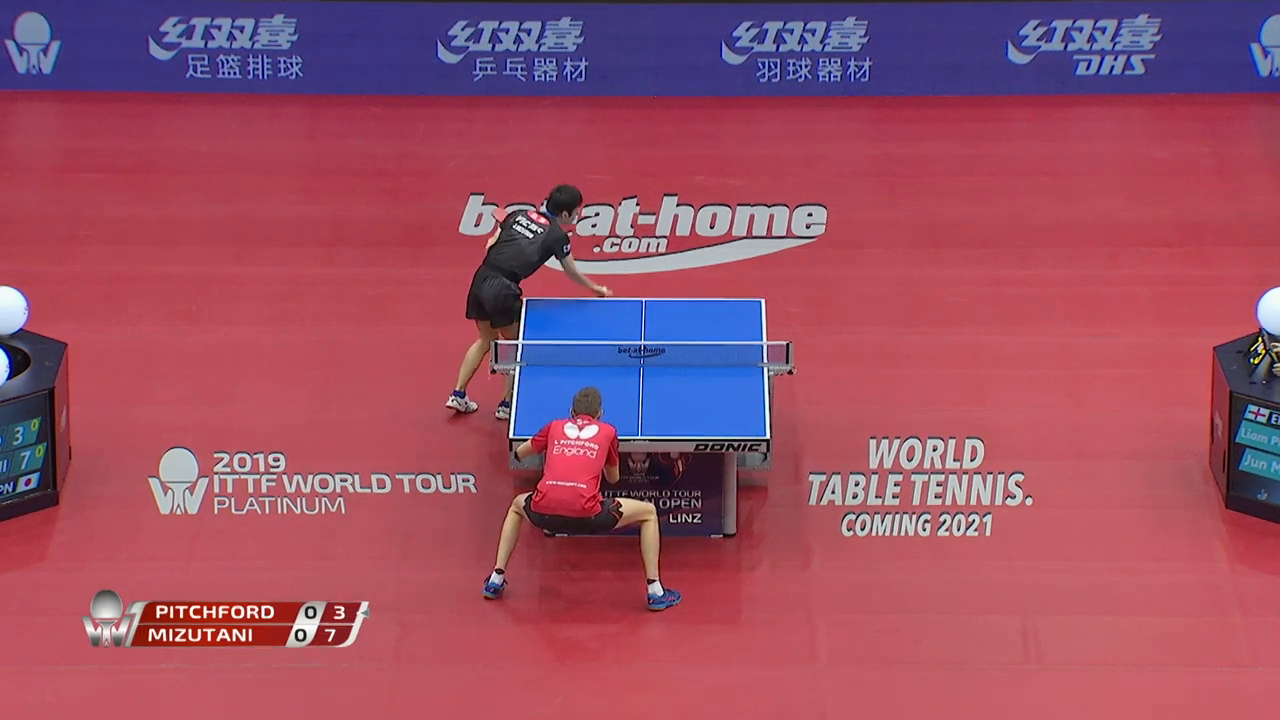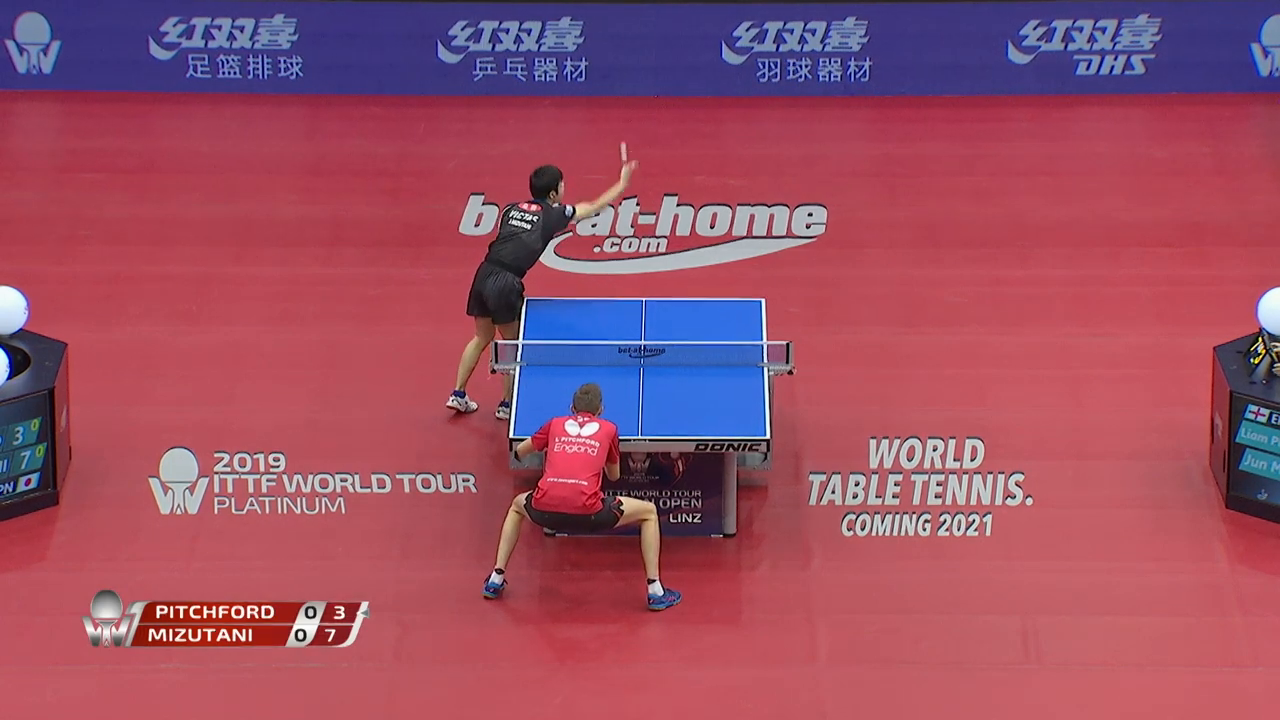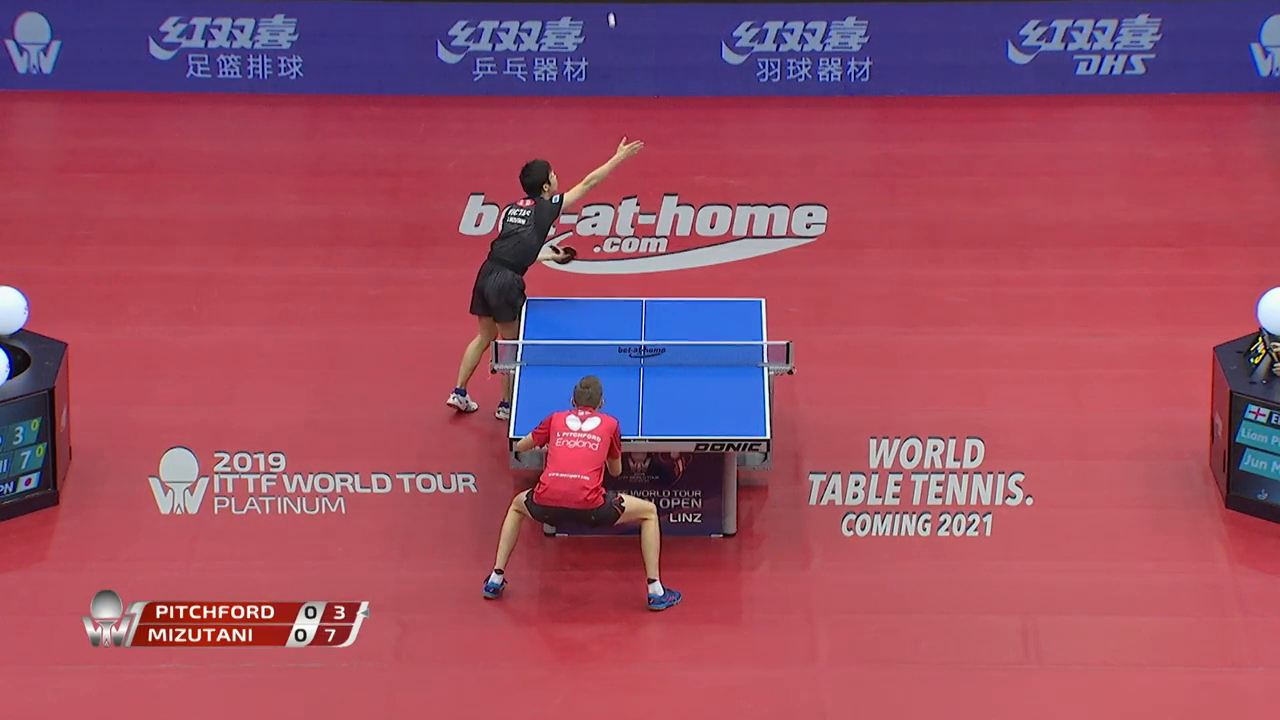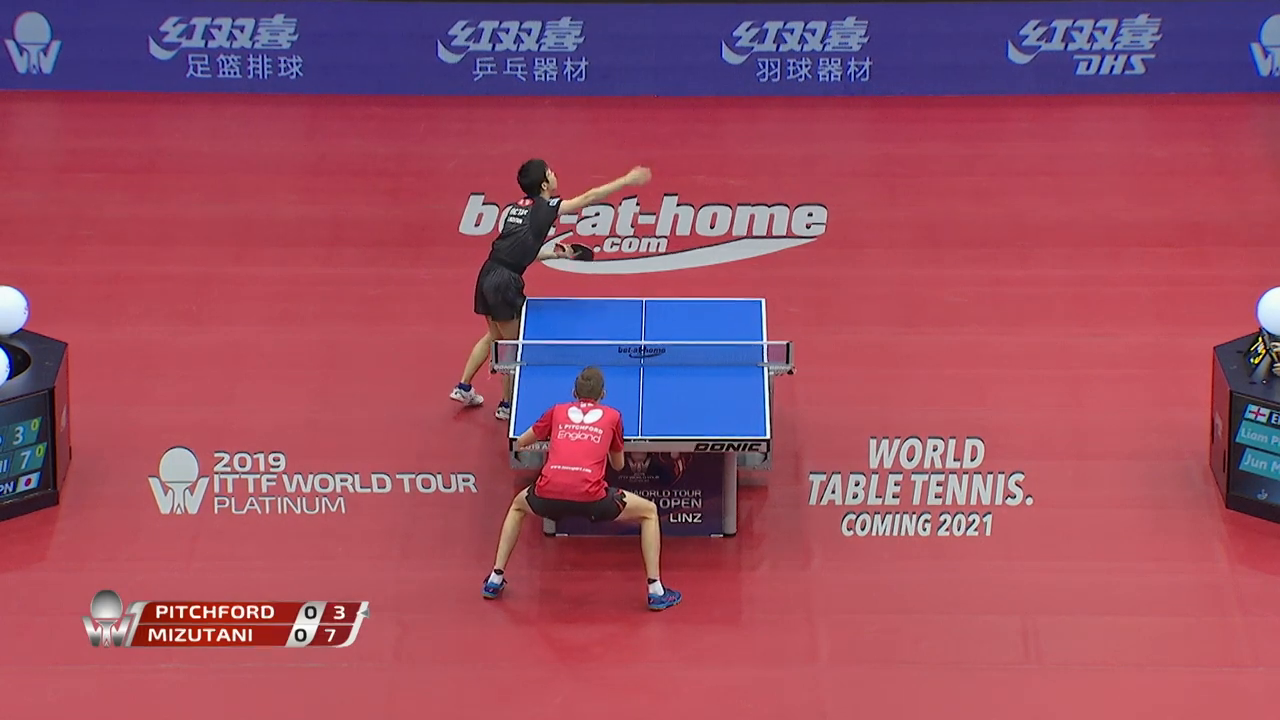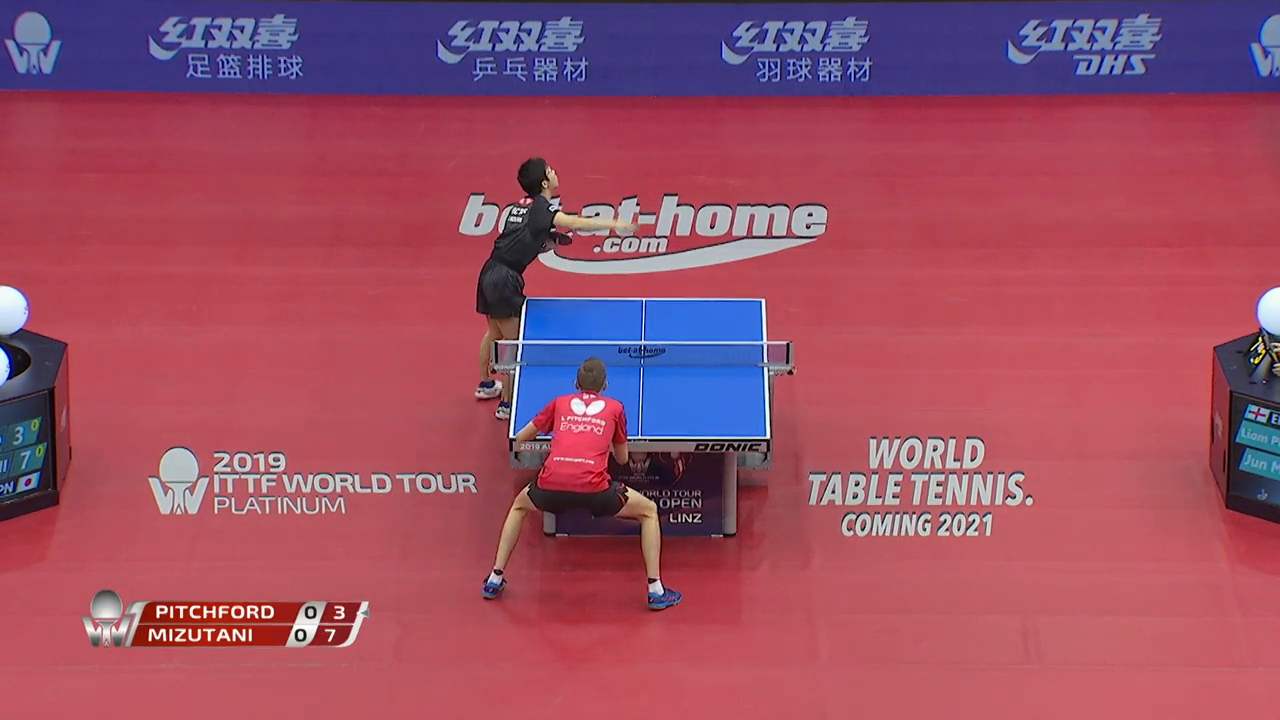
dt=0.2s
person 1, frame 1
left shoulder: (519, 215)
right shoulder: (557, 236)
left elbow: (490, 246)
right elbow: (572, 273)
right wrist: (597, 288)
left hip: (481, 279)
right hip: (502, 289)
left knee: (485, 340)
left ankle: (458, 395)
right ankle: (508, 405)
person 1, frame 2
left shoulder: (511, 210)
right shoulder: (554, 214)
right elbow: (595, 207)
right wrist: (623, 182)
left hip: (484, 274)
right hip: (505, 284)
left knee: (481, 338)
left ankle: (458, 395)
right ankle: (507, 405)
person 1, frame 3
left shoulder: (512, 209)
right shoulder: (546, 208)
right elbow: (587, 184)
left wrist: (547, 255)
right wrist: (619, 157)
left hip: (487, 273)
right hip: (506, 282)
left knee: (485, 336)
right knee: (513, 344)
left ankle: (459, 393)
right ankle: (507, 405)
person 1, frame 4
left shoulder: (516, 208)
right shoulder: (543, 209)
right elbow: (587, 199)
left wrist: (553, 252)
right wrist: (626, 180)
left hip: (488, 273)
right hip: (504, 281)
left knee: (493, 335)
right knee: (513, 344)
left ankle: (463, 387)
right ankle: (507, 405)
person 1, frame 5
left shoulder: (521, 207)
right shoulder: (542, 209)
right elbow: (573, 223)
left wrist: (543, 245)
right wrist: (613, 224)
left hip: (490, 272)
right hip: (505, 278)
left knee: (495, 333)
right knee: (513, 343)
left ankle: (486, 384)
right ankle: (507, 405)
person 2, frame 1
left shoulder: (555, 426)
right shoulder: (608, 431)
left elbow: (520, 453)
right elbow: (613, 478)
left hip: (544, 510)
right hip: (585, 513)
left knee: (517, 505)
right knee: (648, 513)
left ankle: (496, 579)
right ankle: (655, 591)
person 2, frame 2
left shoulder: (555, 424)
right shoulder: (608, 429)
left elbow: (519, 451)
right elbow: (614, 476)
left hip: (545, 508)
right hip: (586, 510)
left knee: (518, 505)
right knee: (649, 513)
left ankle: (496, 579)
right ankle: (655, 591)
person 2, frame 3
left shoulder: (556, 418)
right shoulder: (610, 423)
left elbow: (520, 447)
right elbow: (616, 471)
left hip: (547, 503)
right hip: (588, 505)
left knee: (517, 505)
right knee: (649, 512)
left ankle: (495, 579)
right ankle: (655, 591)
person 2, frame 4
left shoulder: (557, 411)
right shoulder: (612, 416)
left elbow: (520, 443)
right elbow: (618, 465)
left hip: (549, 495)
right hip: (590, 497)
left knee: (517, 505)
right knee: (649, 512)
left ankle: (495, 579)
right ankle: (655, 591)
person 2, frame 5
left shoulder: (559, 403)
right shoulder: (615, 408)
left elbow: (520, 439)
right elbow: (622, 458)
left hip: (551, 485)
right hip: (593, 488)
left knee: (519, 506)
right knee: (649, 511)
left ankle: (495, 579)
right ankle: (655, 590)
